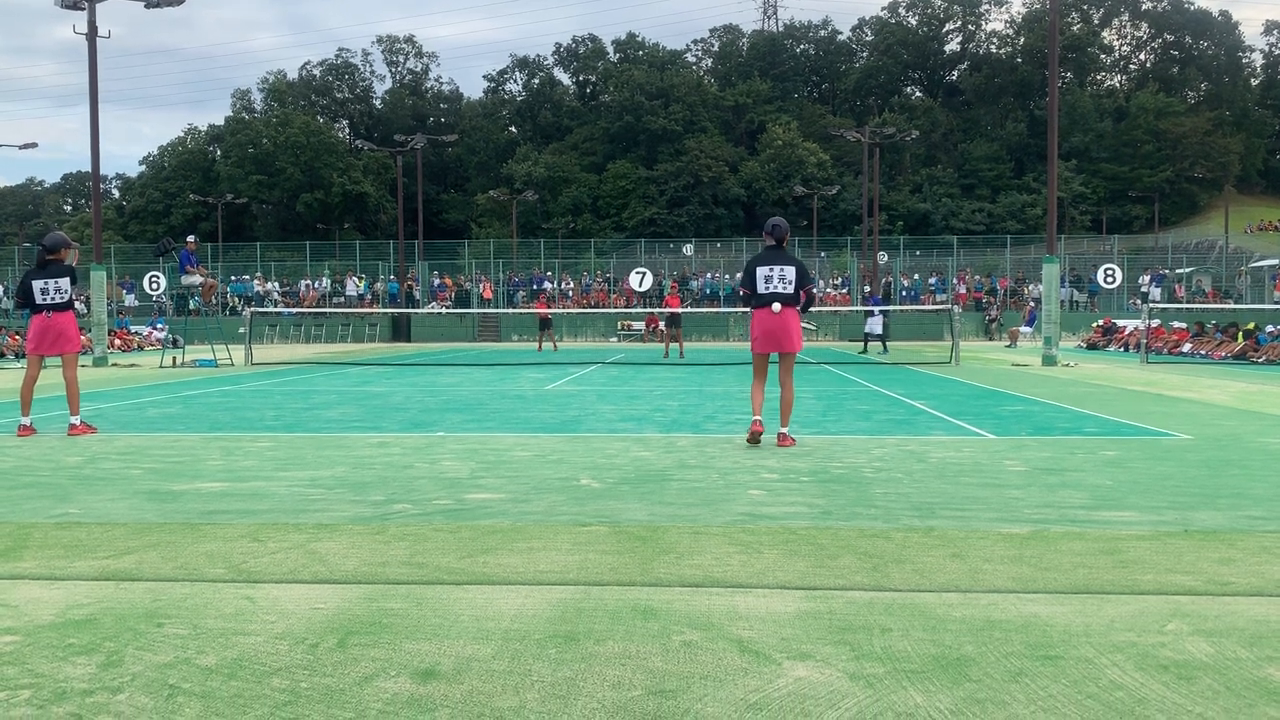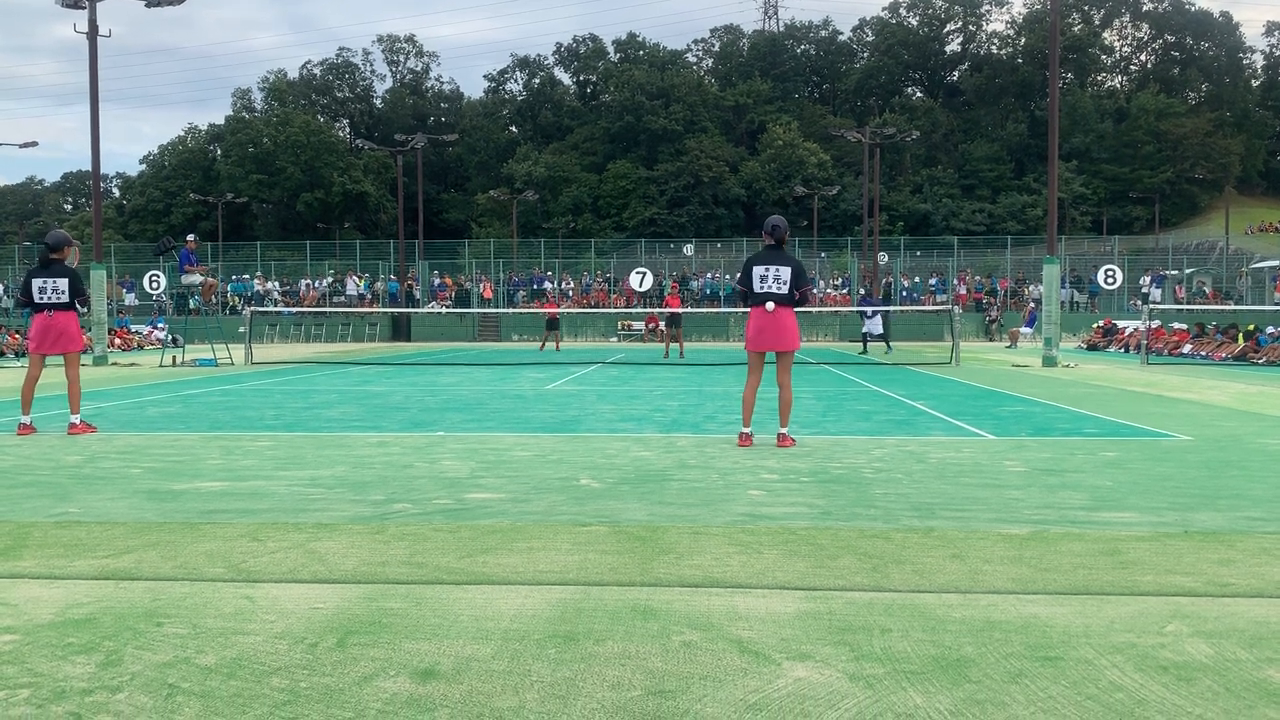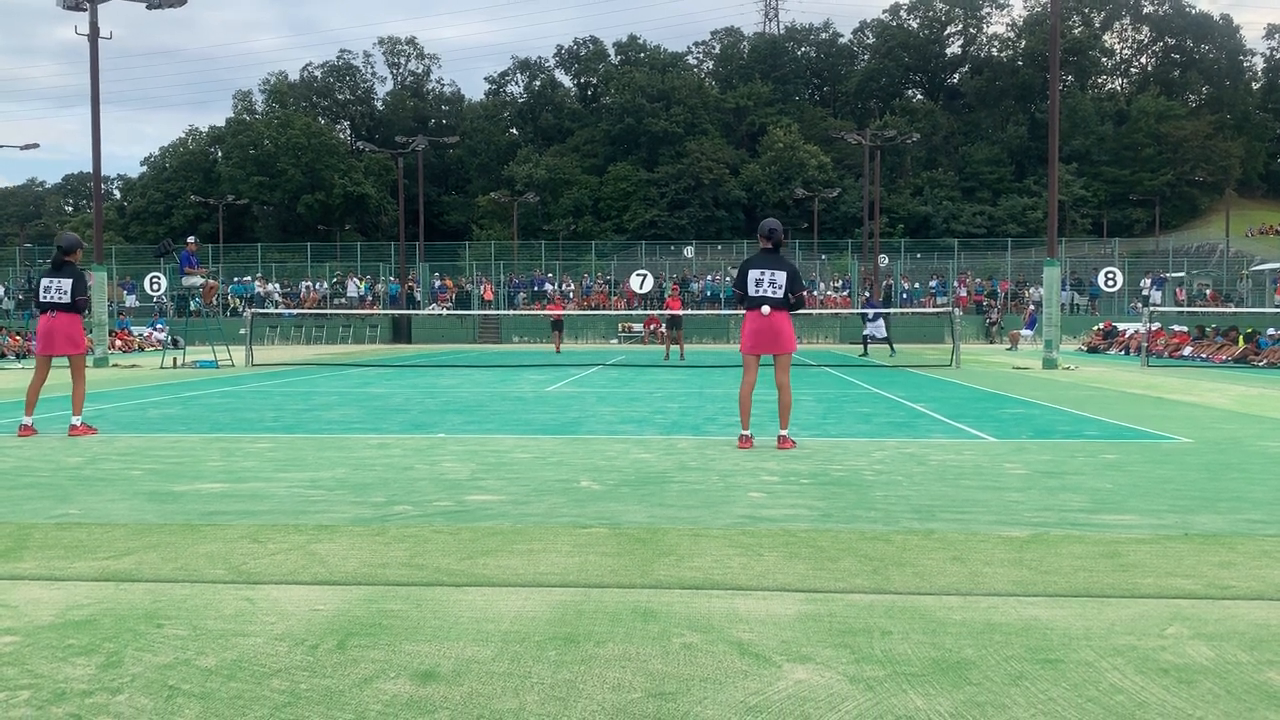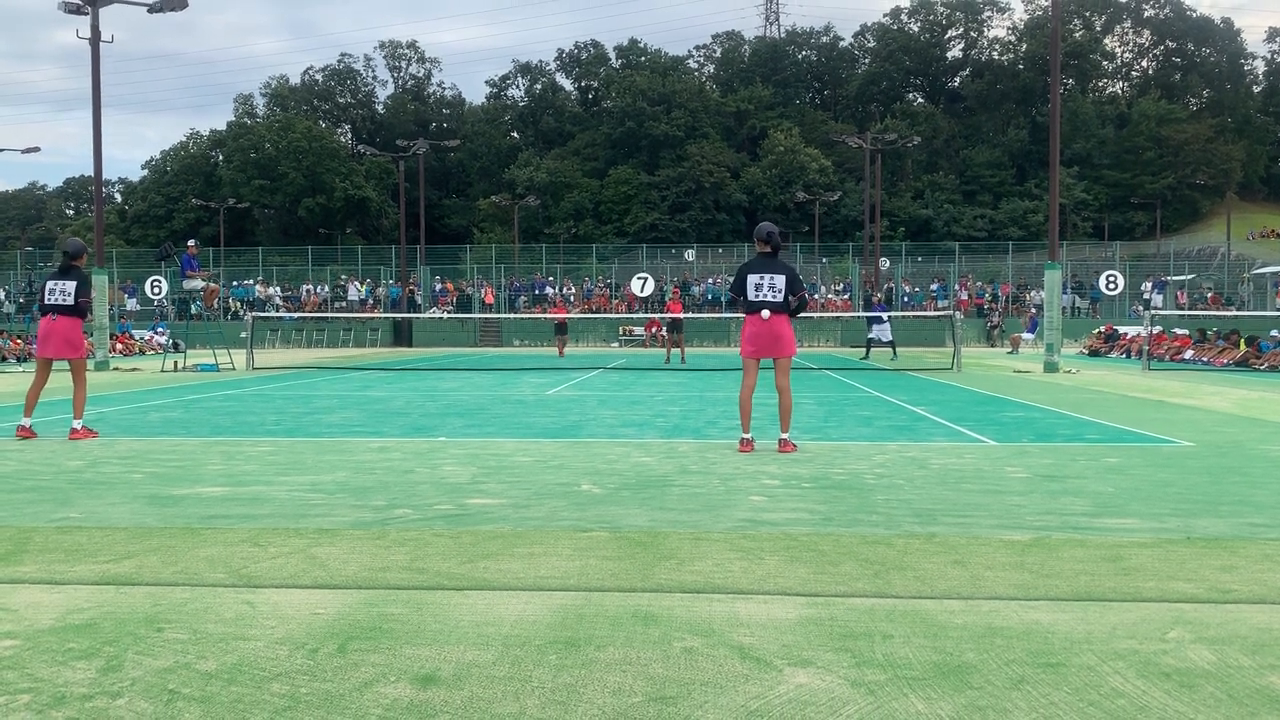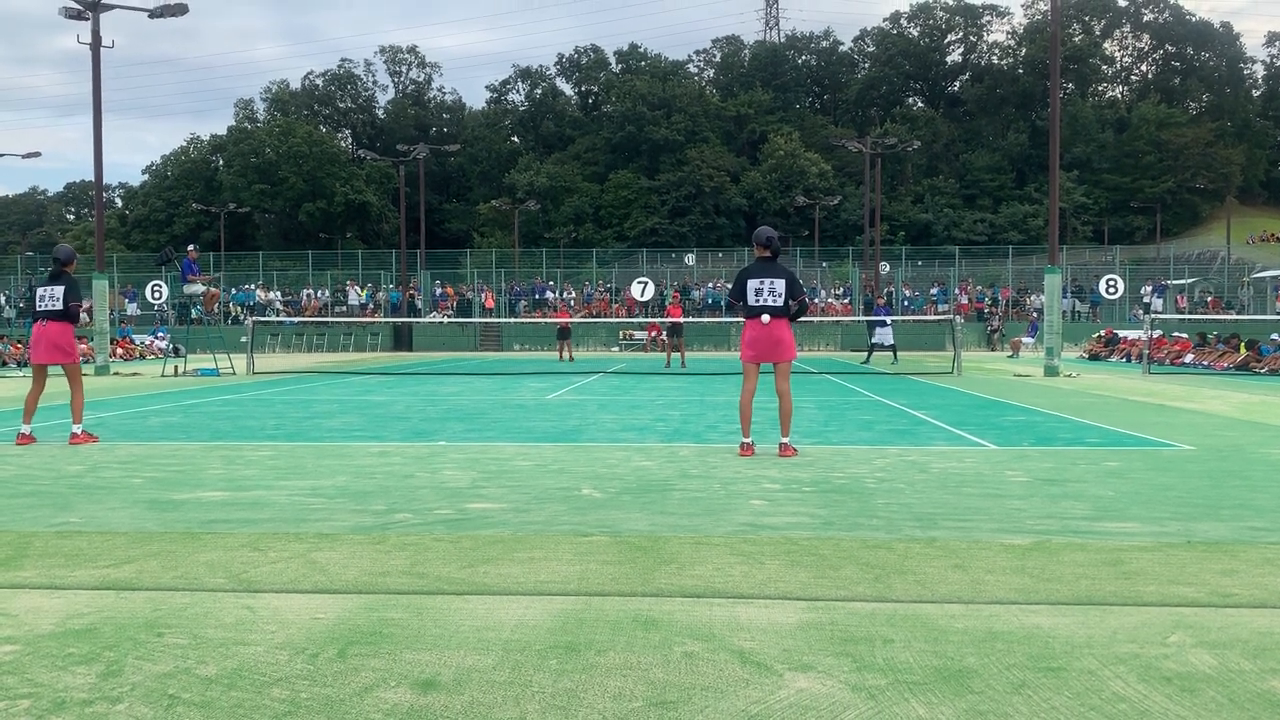
dt=0.3s
person 1, frame 1
left shoulder: (754, 262)
right shoulder: (796, 263)
left elbow: (745, 298)
right elbow: (810, 296)
right wrist: (801, 311)
left hip: (762, 320)
right hip: (788, 320)
left knee: (759, 379)
right knee: (786, 380)
left ankle: (756, 421)
right ankle: (784, 433)
person 1, frame 2
left shoulder: (752, 261)
right shoulder: (793, 263)
left elbow: (742, 295)
right elbow: (805, 298)
left hip: (758, 319)
right hip: (784, 320)
left knee: (753, 379)
right knee: (784, 380)
left ankle: (745, 432)
right ankle: (783, 433)
person 1, frame 3
left shoulder: (748, 264)
right shoulder: (788, 267)
left elbow: (738, 298)
right elbow: (800, 302)
left hip: (753, 323)
right hip: (780, 324)
left knee: (748, 381)
right knee: (783, 382)
left ankle: (745, 435)
right ankle: (783, 435)
person 1, frame 4
left shoulder: (746, 268)
right shoulder: (787, 270)
left elbow: (734, 300)
right elbow: (803, 302)
left hip: (753, 327)
right hip: (780, 327)
left knee: (748, 384)
right knee: (783, 385)
left ankle: (746, 438)
right ankle: (784, 439)
person 1, frame 5
left shoulder: (745, 273)
right shoulder: (786, 274)
left elbow: (732, 305)
right elbow: (803, 306)
right wrist: (788, 318)
left hip: (753, 331)
right hip: (780, 331)
left knee: (748, 388)
right knee: (783, 389)
left ankle: (746, 442)
right ankle: (785, 443)
person 2, frame 1
left shoulder: (31, 274)
right shoulder: (68, 270)
left elbow: (20, 303)
left hip: (39, 323)
right hip: (64, 321)
left knee: (31, 374)
right knee: (70, 374)
left ankle: (25, 423)
right ankle: (75, 423)
person 2, frame 2
left shoulder: (33, 273)
right shoulder: (70, 273)
left elbow: (24, 301)
right elbow: (83, 300)
left hip: (41, 322)
right hip: (66, 322)
left knee: (32, 374)
right knee: (72, 374)
left ankle: (25, 422)
right ankle: (75, 422)
person 2, frame 3
left shoulder: (46, 274)
right shoulder: (77, 274)
left elbow: (37, 302)
right elbow: (81, 305)
right wrist: (83, 308)
left hip: (46, 322)
right hip: (69, 323)
left knee: (39, 376)
right knee: (78, 377)
left ankle: (26, 423)
right ankle: (76, 424)
person 2, frame 4
left shoulder: (51, 277)
right shoulder: (81, 277)
left elbow: (41, 305)
right elbow: (82, 307)
left wrist: (55, 311)
right wrist: (85, 316)
left hip: (47, 325)
right hip: (70, 327)
left knee: (39, 380)
right knee: (80, 381)
left ankle: (24, 424)
right ankle: (77, 427)
person 2, frame 5
left shoulder: (42, 284)
right shoulder: (70, 282)
left elbow: (35, 313)
right elbow: (73, 311)
right wrist: (76, 321)
left hip: (39, 331)
right hip: (61, 332)
left knee: (37, 386)
right knee: (76, 385)
left ankle: (24, 432)
right ankle: (77, 432)
